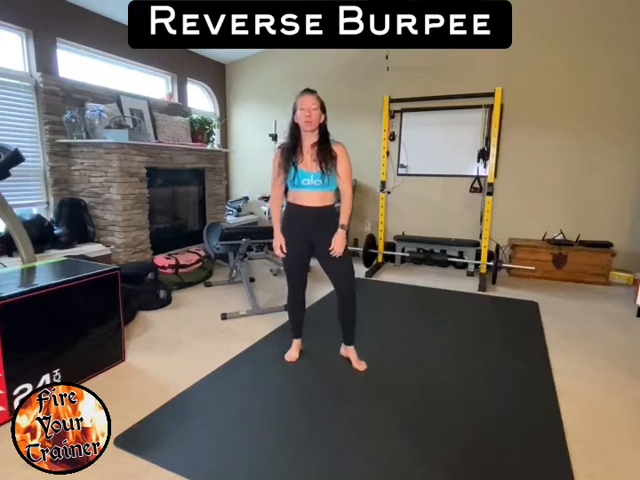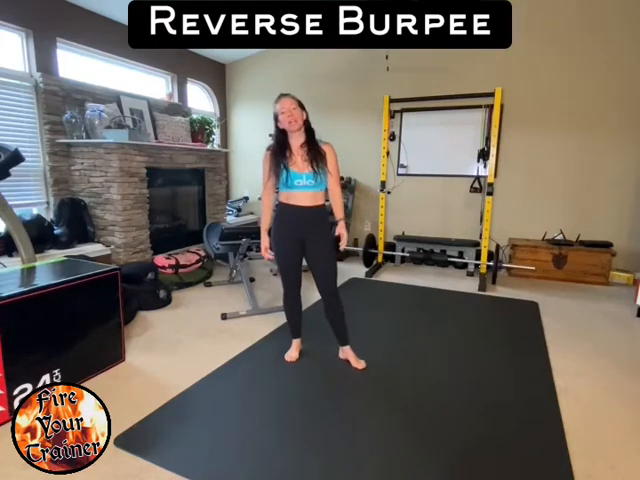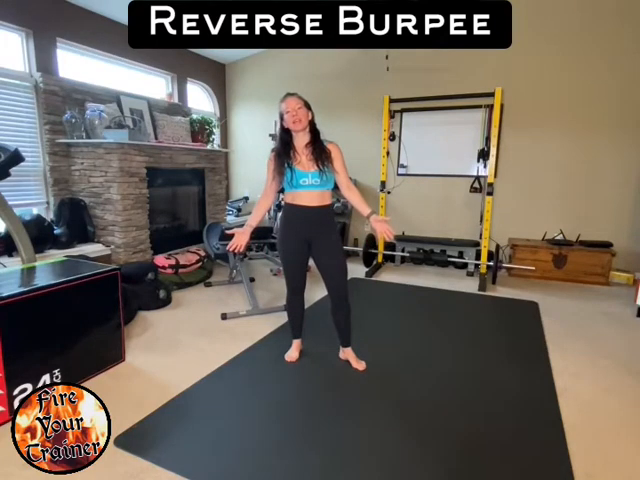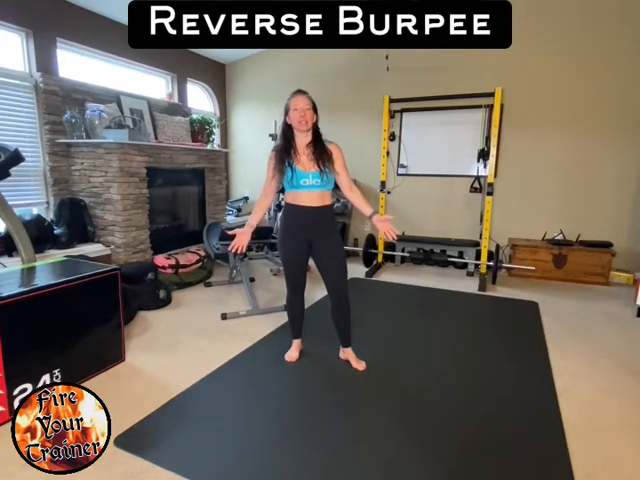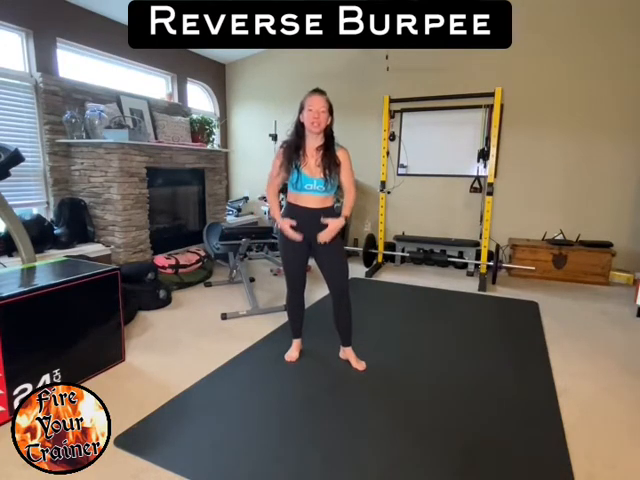
dt=1s
person 1, frame 1
left shoulder: (336, 151)
right shoulder: (284, 152)
left elbow: (346, 194)
right elbow: (276, 194)
left wrist: (342, 230)
right wrist: (277, 232)
left hip: (326, 222)
right hip: (294, 223)
left knee: (346, 287)
right knee: (296, 287)
left ankle: (348, 346)
right ankle: (296, 342)
person 1, frame 2
left shoulder: (324, 150)
right shoulder: (273, 155)
left elbow: (334, 189)
right elbow: (268, 195)
left wrist: (341, 221)
right wrist: (264, 232)
left hip: (318, 222)
right hip: (286, 223)
left knee: (329, 288)
right knee: (291, 287)
left ankle: (345, 347)
right ankle: (296, 342)
person 1, frame 3
left shoulder: (330, 150)
right shoulder: (278, 155)
left elbow: (347, 187)
right elbow: (268, 195)
left wrist: (371, 216)
right wrist: (248, 227)
left hip: (324, 224)
right hip: (292, 224)
left knee: (338, 289)
right knee: (294, 287)
left ankle: (346, 349)
right ankle: (296, 342)
person 1, frame 4
left shoulder: (330, 150)
right shoulder: (279, 154)
left elbow: (348, 187)
right elbow: (267, 194)
left wrist: (373, 215)
right wrist: (249, 227)
left hip: (324, 223)
right hip: (293, 223)
left knee: (338, 289)
right knee: (295, 287)
left ankle: (346, 349)
right ankle: (296, 342)
person 1, frame 5
left shoulder: (339, 154)
right shoulder: (287, 151)
left elbow: (350, 192)
right elbow: (272, 188)
left wrist: (342, 220)
right wrist: (278, 219)
left hip: (326, 224)
right hip: (294, 222)
left knee: (340, 289)
right knee: (295, 287)
left ankle: (346, 348)
right ankle: (296, 342)
